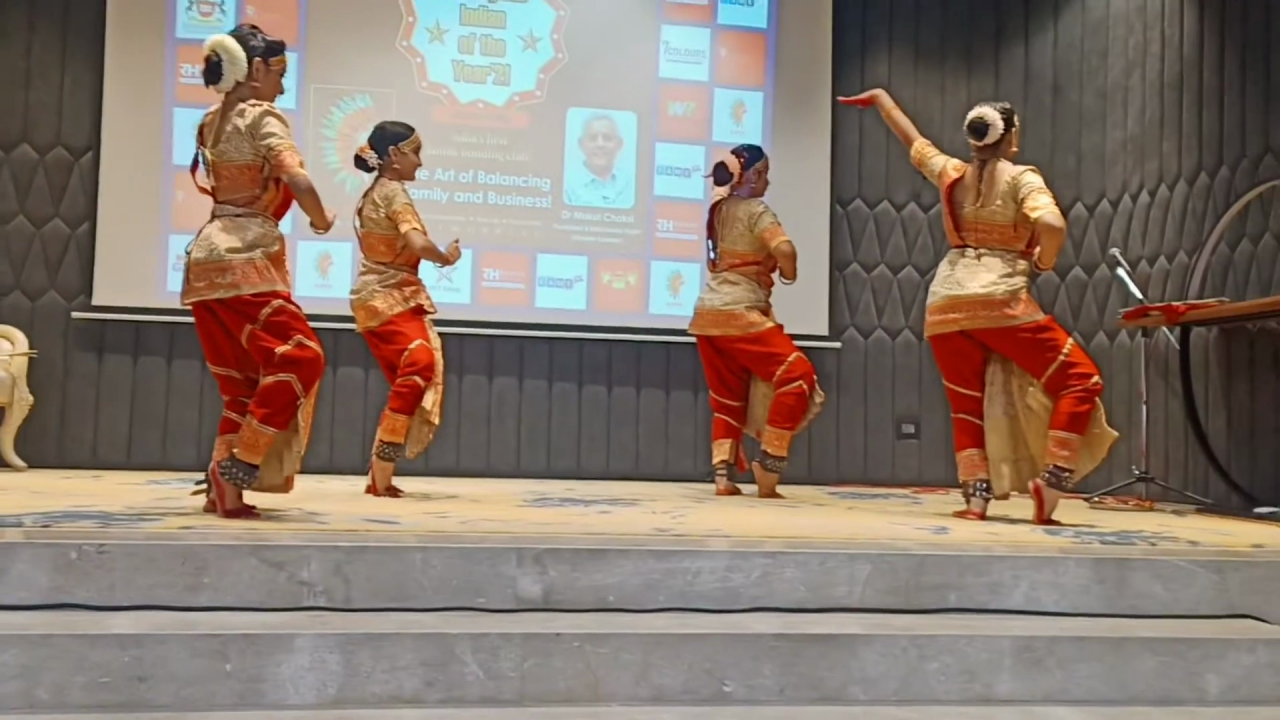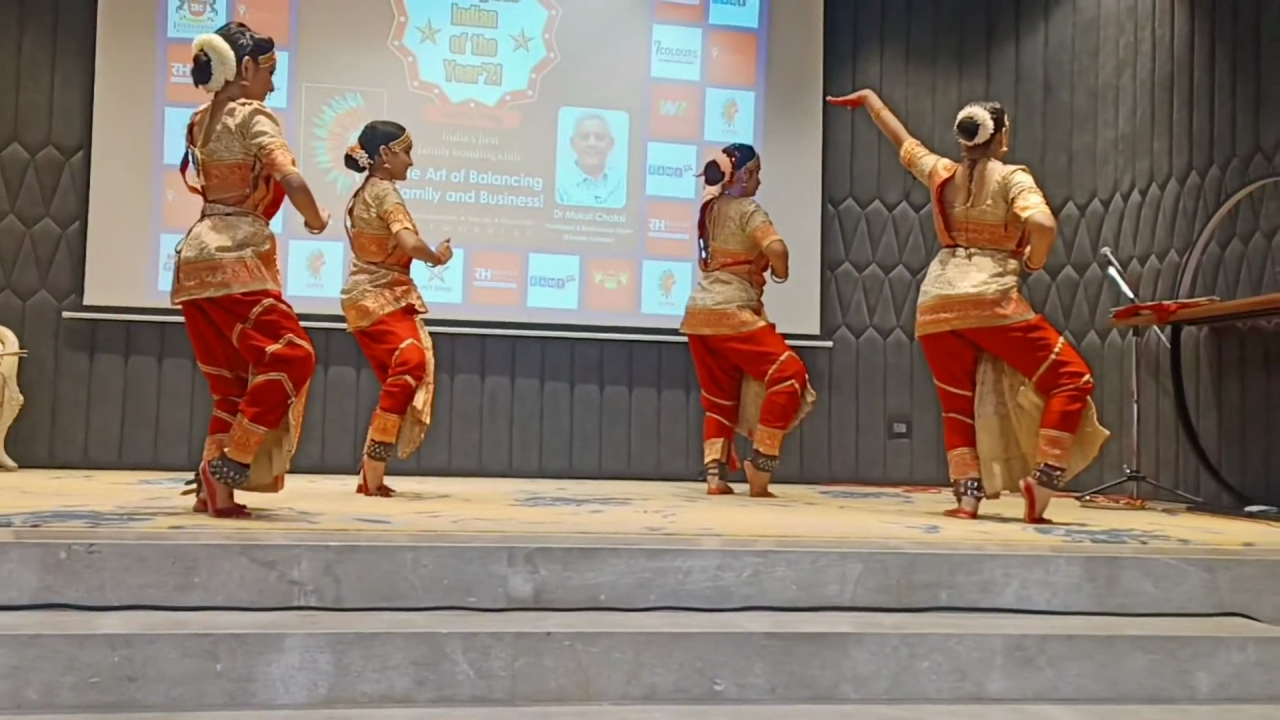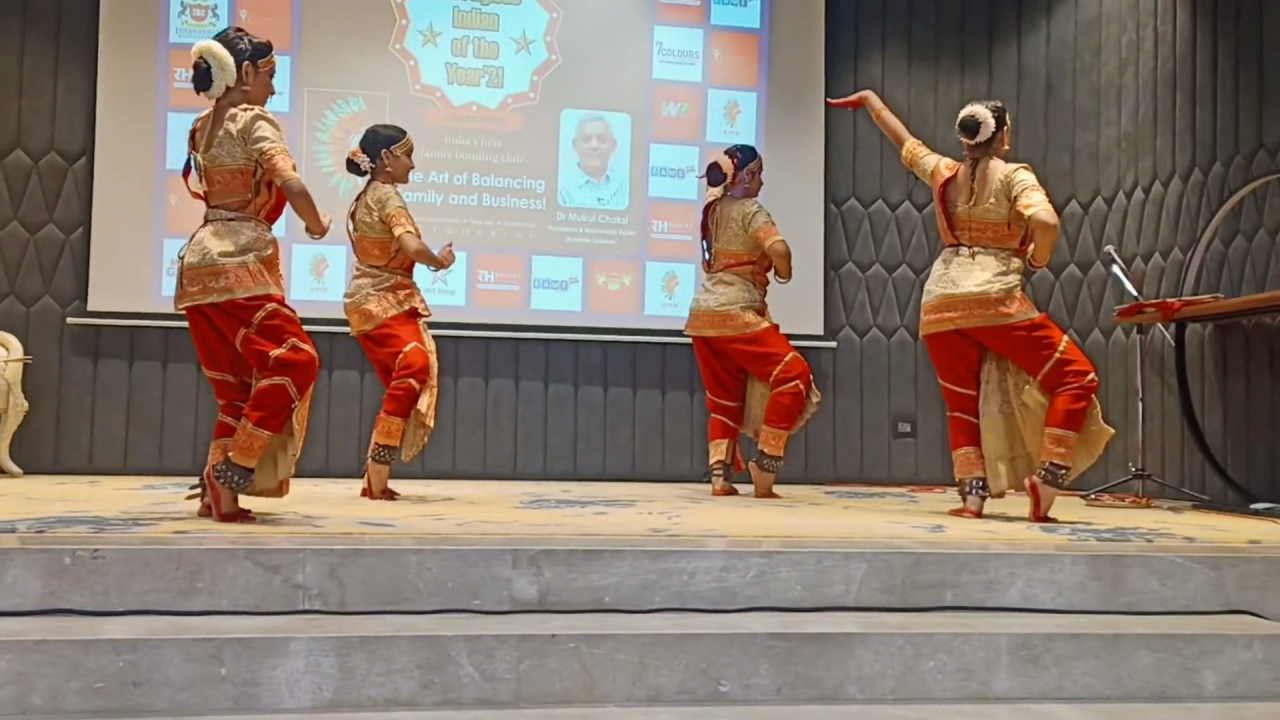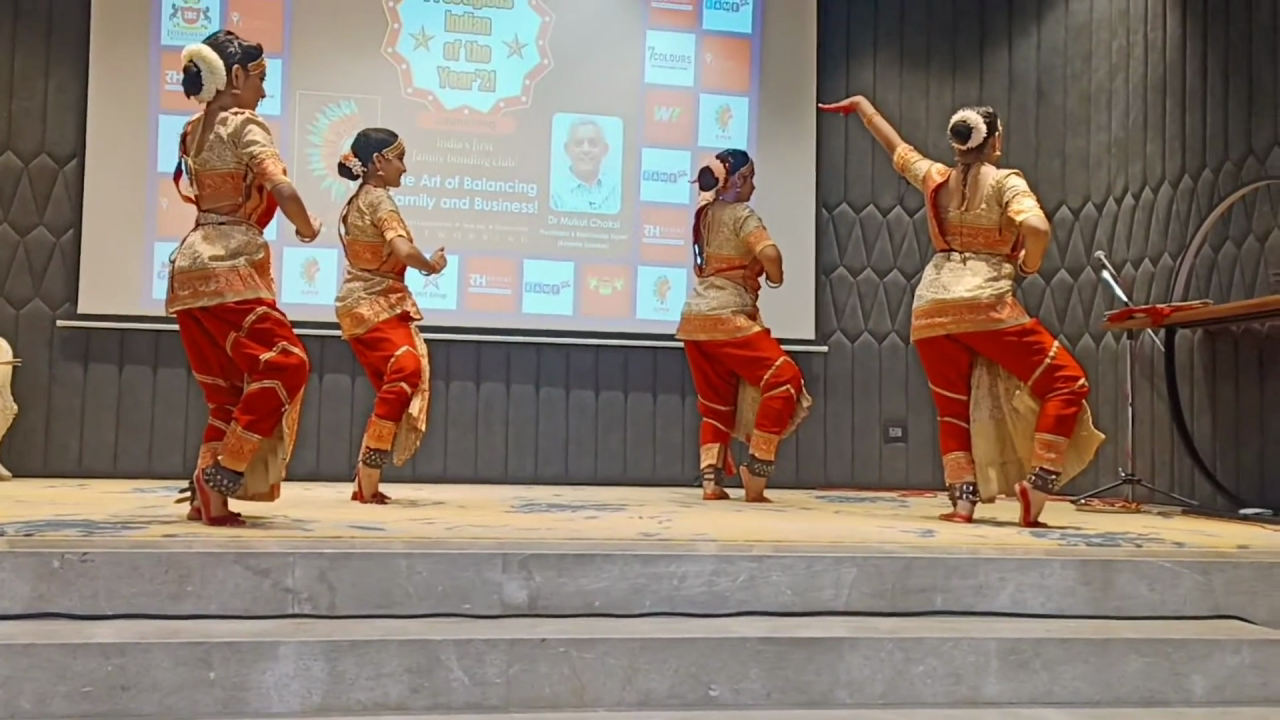
dt=0.3s
person 1, frame 1
left shoulder: (212, 122)
right shoulder: (262, 116)
right elbow: (297, 180)
right wrist: (322, 220)
left hip: (208, 258)
right hip: (244, 258)
left knee: (243, 381)
right knee: (300, 358)
left ankle: (223, 484)
right ankle: (235, 472)
person 1, frame 2
left shoulder: (201, 120)
right shoulder: (253, 115)
right elbow: (291, 179)
right wrist: (316, 220)
left hip: (198, 256)
right hip: (235, 258)
left knee: (233, 380)
right knee: (291, 357)
left ankle: (212, 485)
right ankle: (226, 470)
person 1, frame 3
left shoulder: (202, 126)
right shoulder: (254, 121)
right elbow: (291, 185)
right wrist: (316, 224)
left hip: (200, 263)
right hip: (238, 263)
left knee: (238, 385)
right knee: (294, 361)
left ankle: (218, 490)
right ankle: (230, 473)
person 1, frame 4
left shoulder: (194, 130)
right shoulder: (245, 124)
right elbow: (282, 189)
right wrist: (308, 228)
left hip: (192, 265)
right hip: (229, 267)
left knee: (229, 389)
right knee: (286, 365)
left ankle: (208, 494)
right ankle: (220, 477)
person 2, frame 1
left shoulder: (950, 173)
right shoulder: (1021, 178)
left elbow: (911, 139)
right elbow: (1052, 226)
left wrist: (880, 97)
right wrist: (1043, 261)
left hip: (946, 304)
right hip: (1000, 301)
left knee: (966, 405)
right knee: (1081, 382)
left ankle: (975, 498)
right ankle: (1050, 480)
person 2, frame 2
left shoulder: (940, 173)
right shoulder: (1011, 177)
left elbow: (901, 138)
right elbow: (1043, 225)
left wrist: (868, 97)
right wrist: (1033, 261)
left hip: (936, 302)
right hip: (991, 300)
left knee: (958, 404)
right knee: (1071, 379)
left ankle: (967, 496)
right ankle: (1042, 478)
person 2, frame 3
left shoulder: (942, 172)
right shoulder: (1014, 176)
left elbow: (903, 139)
right elbow: (1046, 222)
left wrist: (869, 98)
right wrist: (1037, 259)
left hip: (940, 303)
right hip: (995, 299)
left knee: (963, 403)
right knee: (1076, 378)
left ankle: (972, 497)
right ankle: (1047, 477)
person 2, frame 4
left shoulder: (934, 178)
right shoulder: (1005, 182)
left elbow: (894, 145)
right elbow: (1037, 228)
left wrist: (861, 103)
right wrist: (1028, 265)
left hip: (931, 307)
right hip: (986, 304)
left knee: (954, 408)
right knee: (1067, 383)
left ankle: (963, 501)
right ankle: (1037, 483)
person 3, frame 1
left shoulder: (372, 193)
right shoulder: (394, 192)
right elbow: (419, 244)
right wrist: (447, 258)
left hip: (378, 298)
right hip: (390, 299)
left knee: (409, 376)
right knee: (419, 365)
left ankle: (380, 473)
right ankle: (381, 473)
person 3, frame 2
left shoulder: (363, 193)
right shoulder: (385, 192)
left elbow: (387, 246)
right elbow: (410, 243)
left wrist: (429, 255)
right wrist: (437, 257)
left hip: (368, 297)
right hip: (381, 299)
left knee: (401, 375)
right knee: (410, 364)
left ankle: (372, 472)
right ankle: (372, 471)
person 3, frame 3
left shoulder: (364, 197)
right shoulder: (387, 196)
right elbow: (413, 247)
right wrist: (439, 262)
left hip: (371, 302)
right hip: (384, 303)
left knee: (403, 381)
right knee: (414, 368)
left ankle: (376, 475)
right ankle: (377, 474)
person 3, frame 4
left shoulder: (356, 201)
right shoulder: (379, 199)
right elbow: (405, 251)
right wrist: (431, 266)
left hip: (362, 305)
right hip: (376, 306)
left knee: (395, 383)
right knee: (406, 371)
left ankle: (367, 478)
right ankle: (368, 477)
person 4, frame 1
left shoulder: (720, 209)
right shoulder: (756, 210)
right elbow: (785, 250)
right wrist: (789, 272)
left hip: (708, 313)
right hip: (741, 313)
left knee: (728, 397)
right knee: (798, 377)
left ankle: (723, 477)
right ankle: (767, 470)
person 4, frame 2
left shoulder: (711, 208)
right shoulder: (747, 209)
right elbow: (777, 248)
right wrist: (781, 272)
left hip: (699, 312)
right hip: (733, 312)
left knee: (720, 396)
right knee: (789, 375)
left ankle: (715, 475)
right ankle: (760, 468)
person 4, frame 3
left shoulder: (714, 209)
right shoulder: (750, 209)
right elbow: (779, 249)
right wrist: (784, 272)
left hip: (703, 314)
right hip: (736, 313)
left knee: (724, 398)
right knee: (794, 376)
left ankle: (719, 477)
right ankle: (764, 471)
person 4, frame 4
left shoulder: (706, 214)
right shoulder: (741, 214)
right elbow: (769, 253)
right wrist: (775, 276)
left hip: (694, 317)
right hip: (728, 317)
left knee: (716, 402)
right knee: (785, 380)
left ankle: (710, 481)
right ankle: (755, 475)
